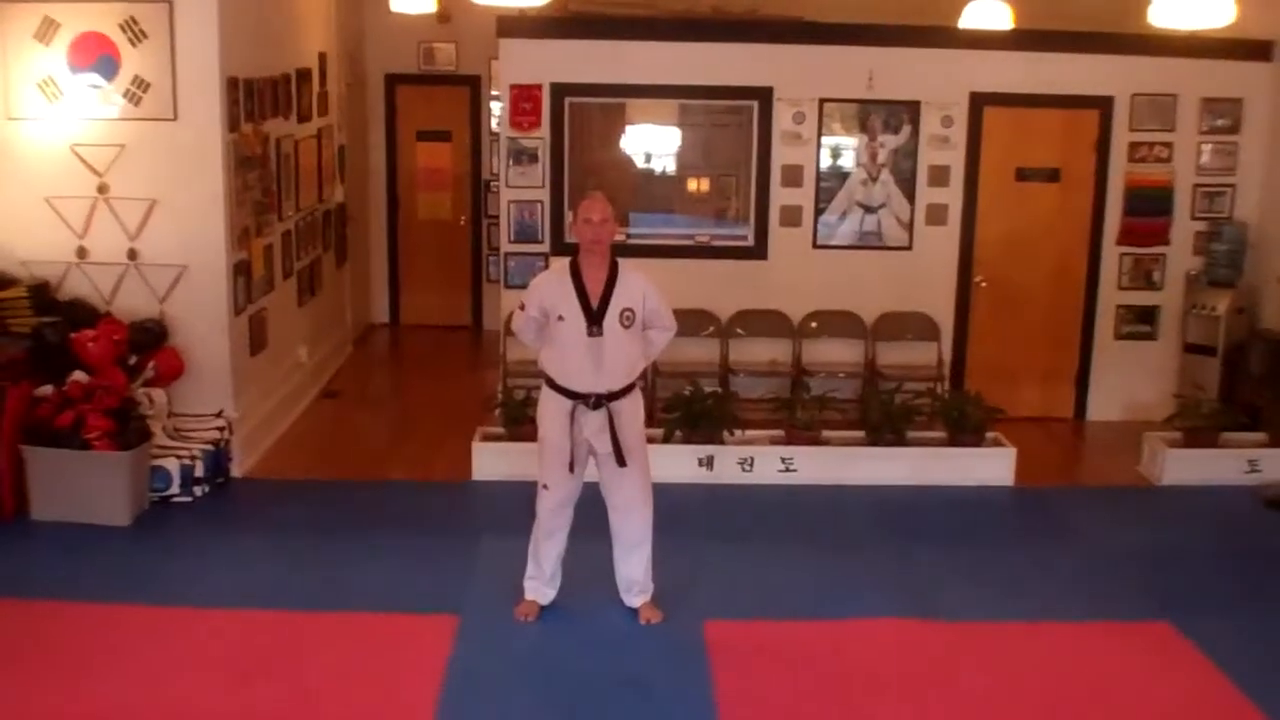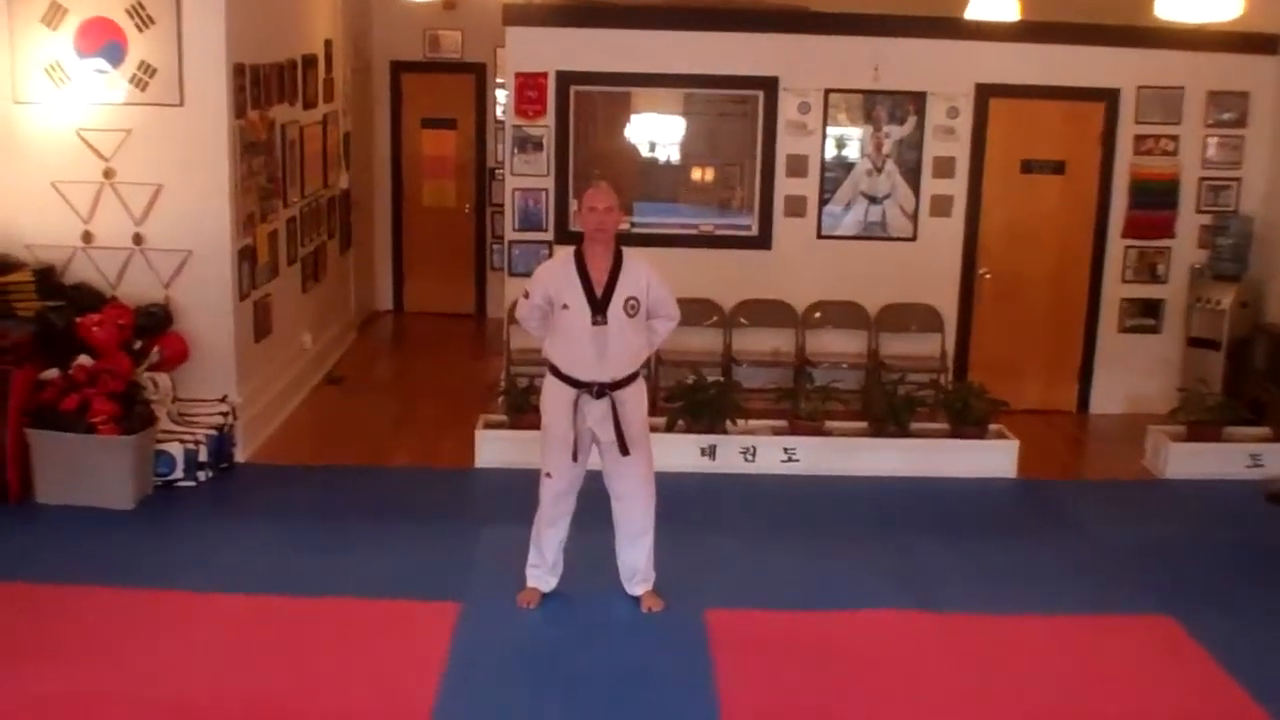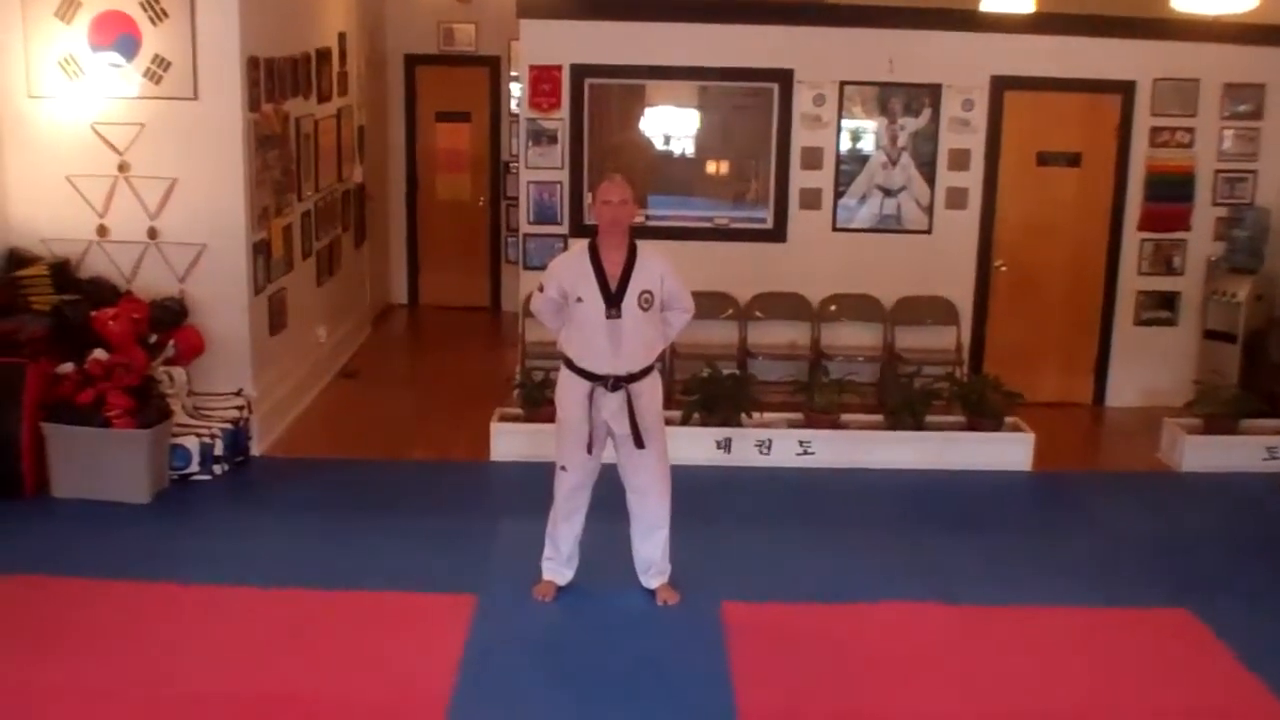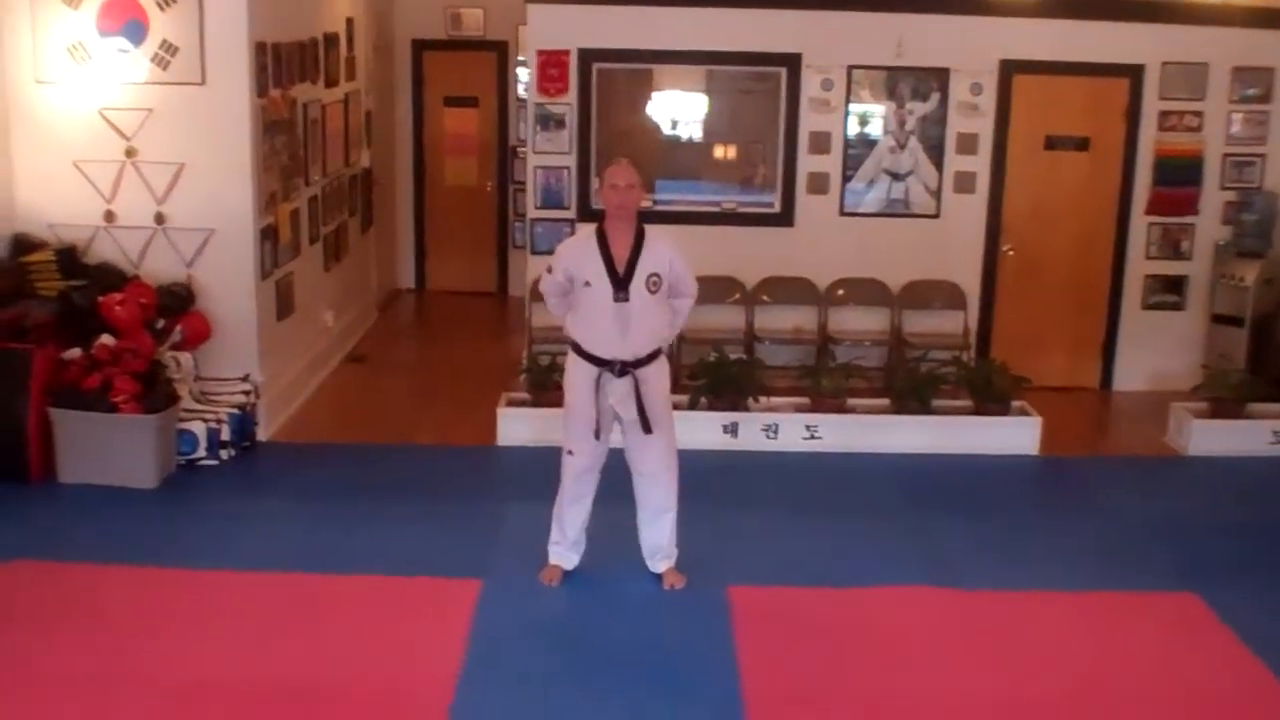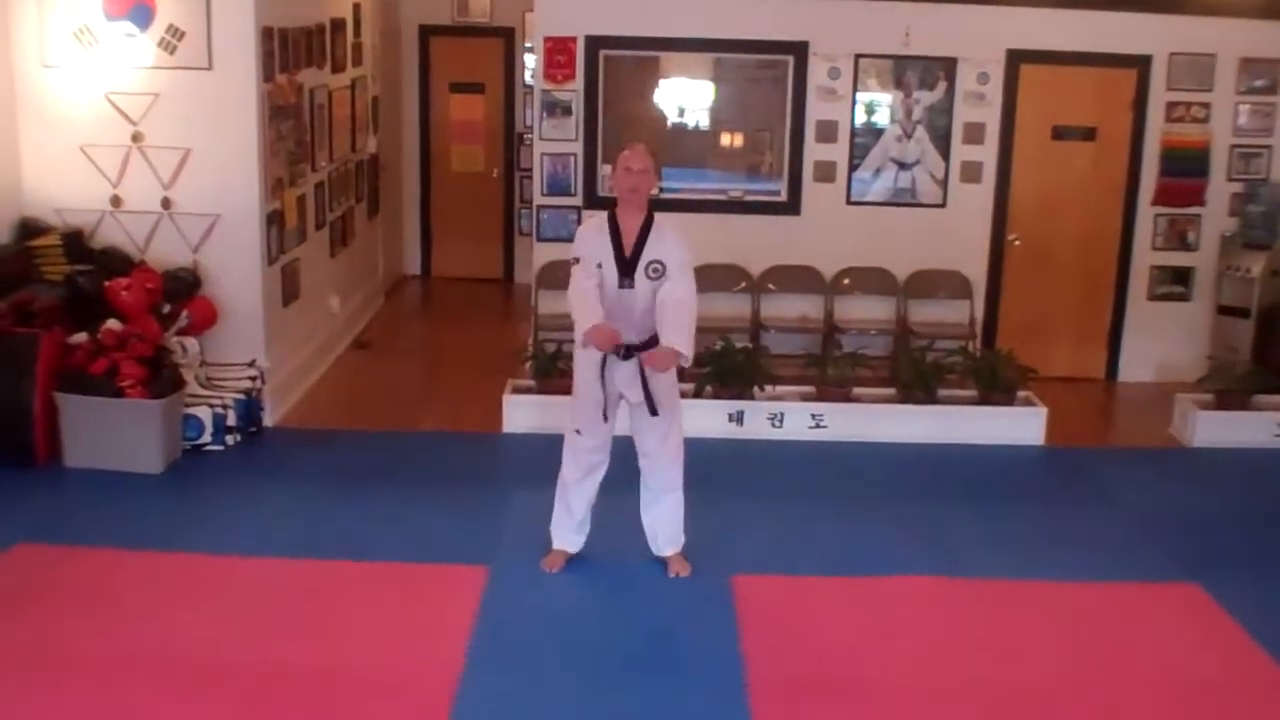
dt=1s
person 1, frame 1
left shoulder: (637, 285)
right shoulder: (548, 285)
left elbow: (664, 327)
right elbow: (524, 327)
left wrist: (635, 361)
right wrist: (556, 357)
left hip: (619, 409)
right hip: (563, 408)
left knee: (633, 504)
right knee: (553, 502)
left ankle: (639, 594)
right ankle: (538, 591)
person 1, frame 2
left shoulder: (641, 274)
right shoulder: (553, 273)
left elbow: (667, 316)
right elbow: (528, 314)
left wrist: (638, 350)
right wrist: (561, 345)
left hip: (623, 397)
right hip: (566, 395)
left knee: (635, 492)
right knee: (555, 489)
left ankle: (641, 583)
right ankle: (539, 578)
person 1, frame 3
left shoulder: (655, 267)
right shoulder: (567, 266)
left elbow: (682, 309)
right elbow: (543, 307)
left wrist: (651, 343)
right wrist: (576, 339)
left hip: (638, 390)
right hip: (581, 388)
left knee: (650, 485)
right knee: (571, 482)
left ankle: (656, 575)
right ankle: (555, 571)
person 1, frame 4
left shoulder: (664, 251)
right shoulder: (574, 250)
left elbow: (685, 295)
right elbow: (552, 292)
left wrist: (658, 335)
right wrist: (584, 328)
left hip: (646, 375)
right hip: (589, 374)
left knee: (658, 469)
right knee: (578, 467)
left ankle: (663, 560)
right ankle: (562, 555)
person 1, frame 5
left shoulder: (669, 239)
right shoulder: (589, 234)
left elbow: (680, 300)
right elbow: (583, 292)
left wrist: (673, 347)
right wrist: (594, 328)
left hip: (651, 361)
right hip: (597, 357)
left knee: (663, 454)
right knee: (582, 450)
left ankle: (669, 546)
right ankle: (564, 541)
